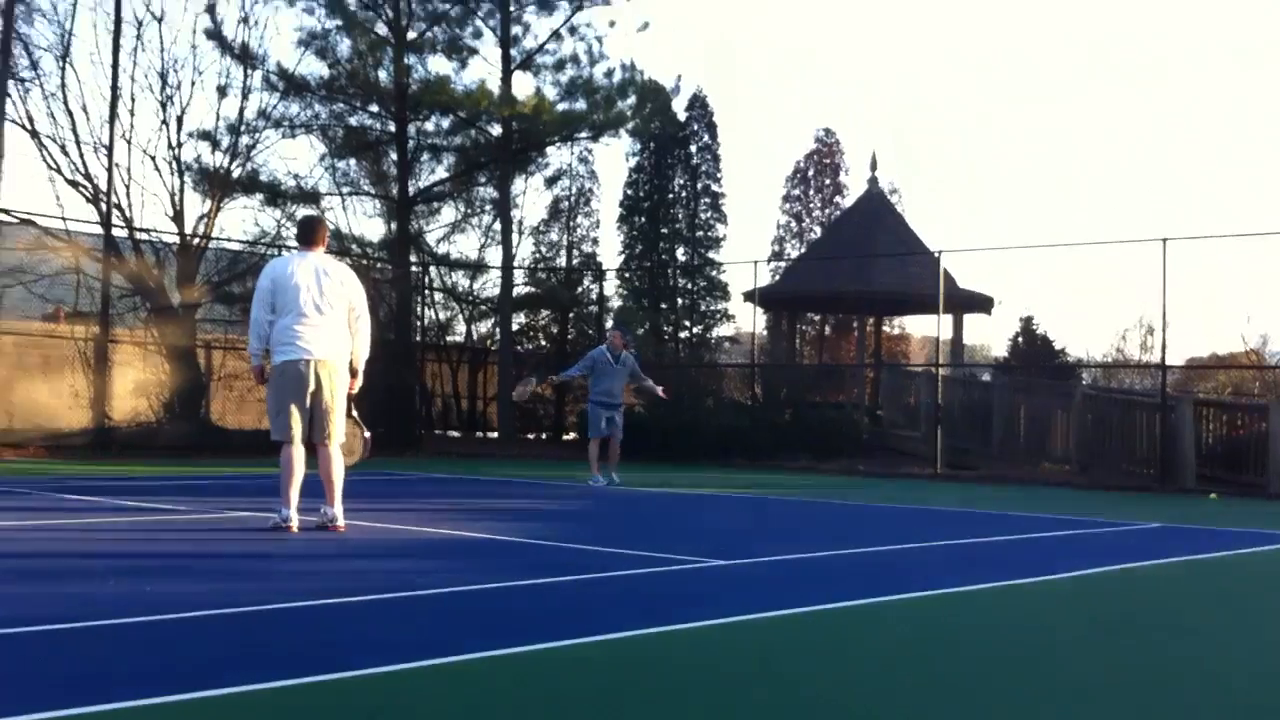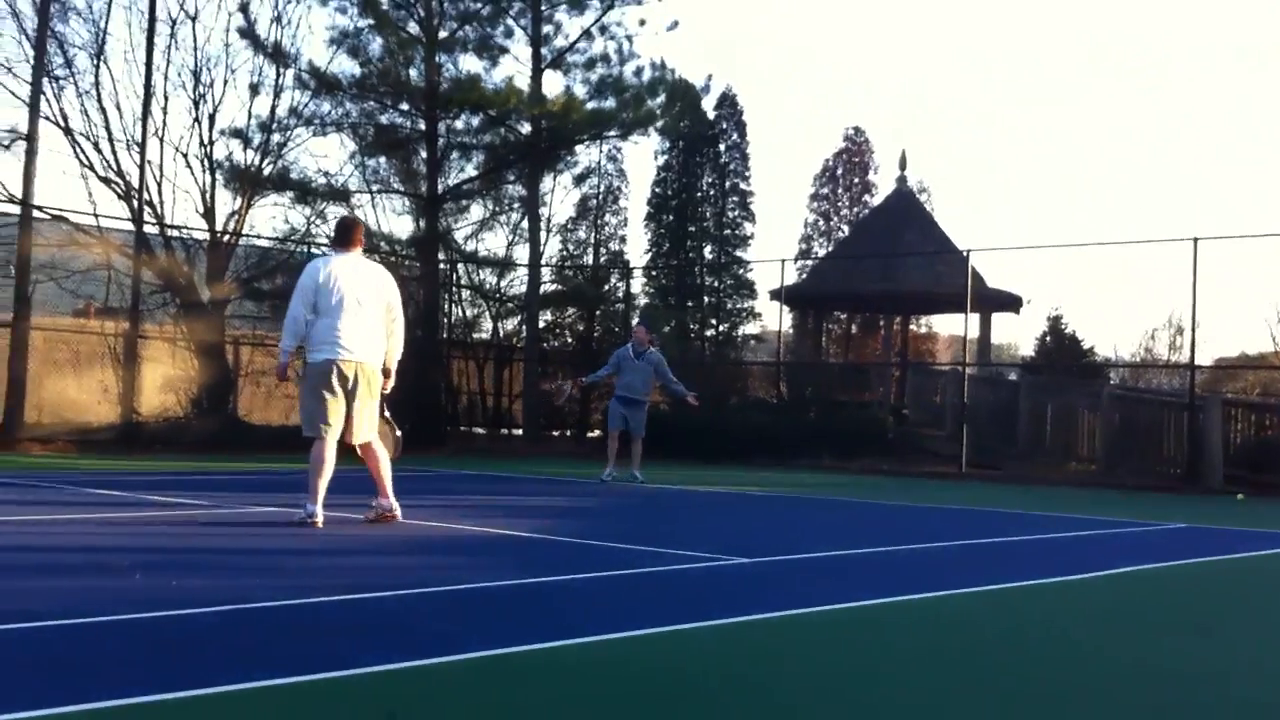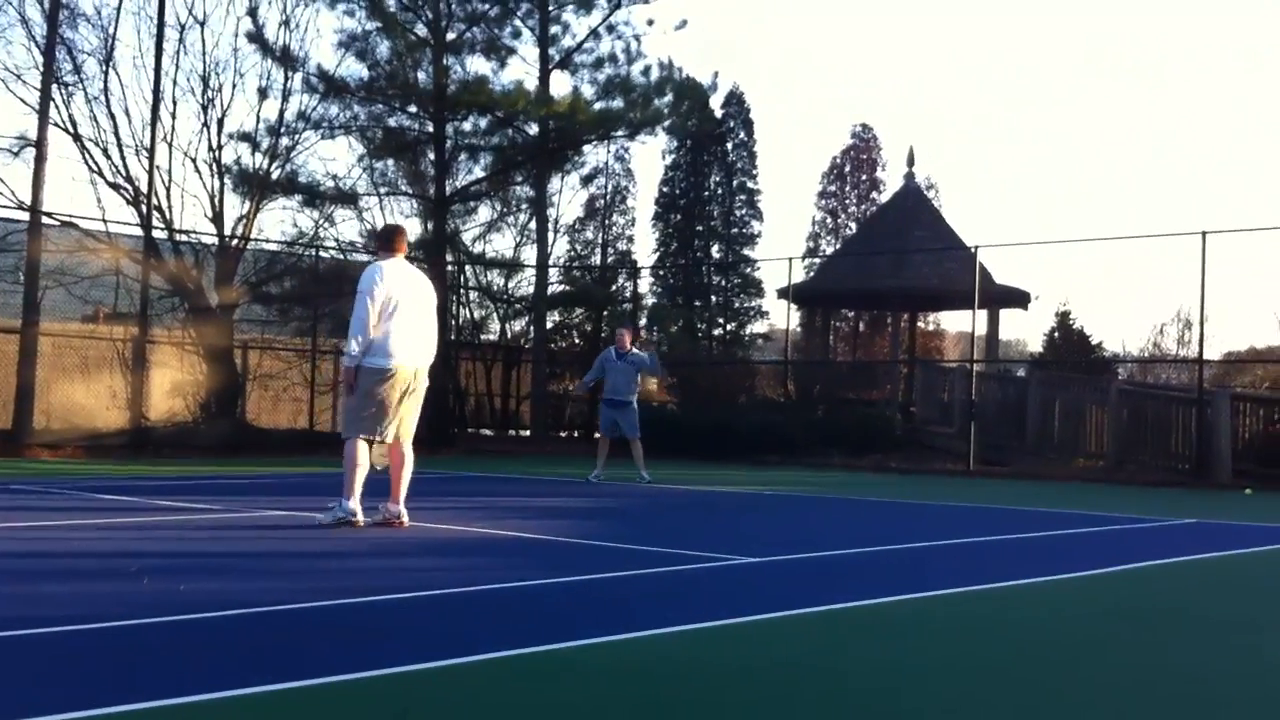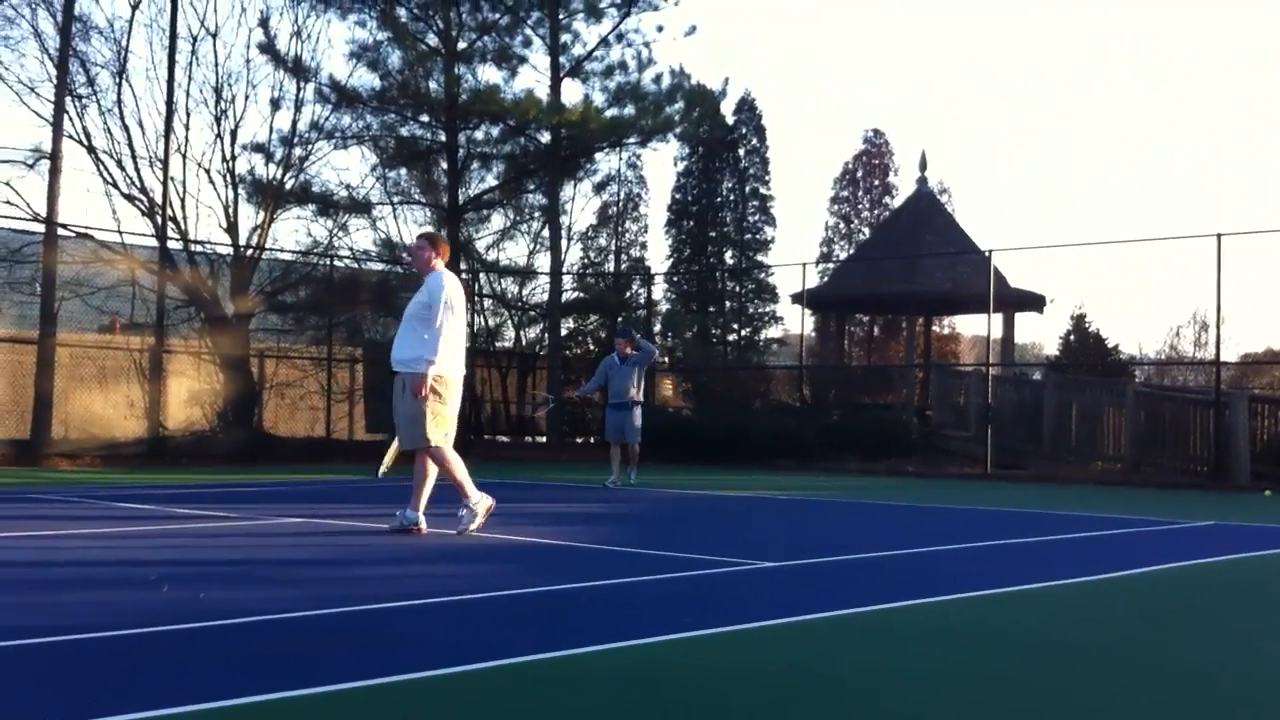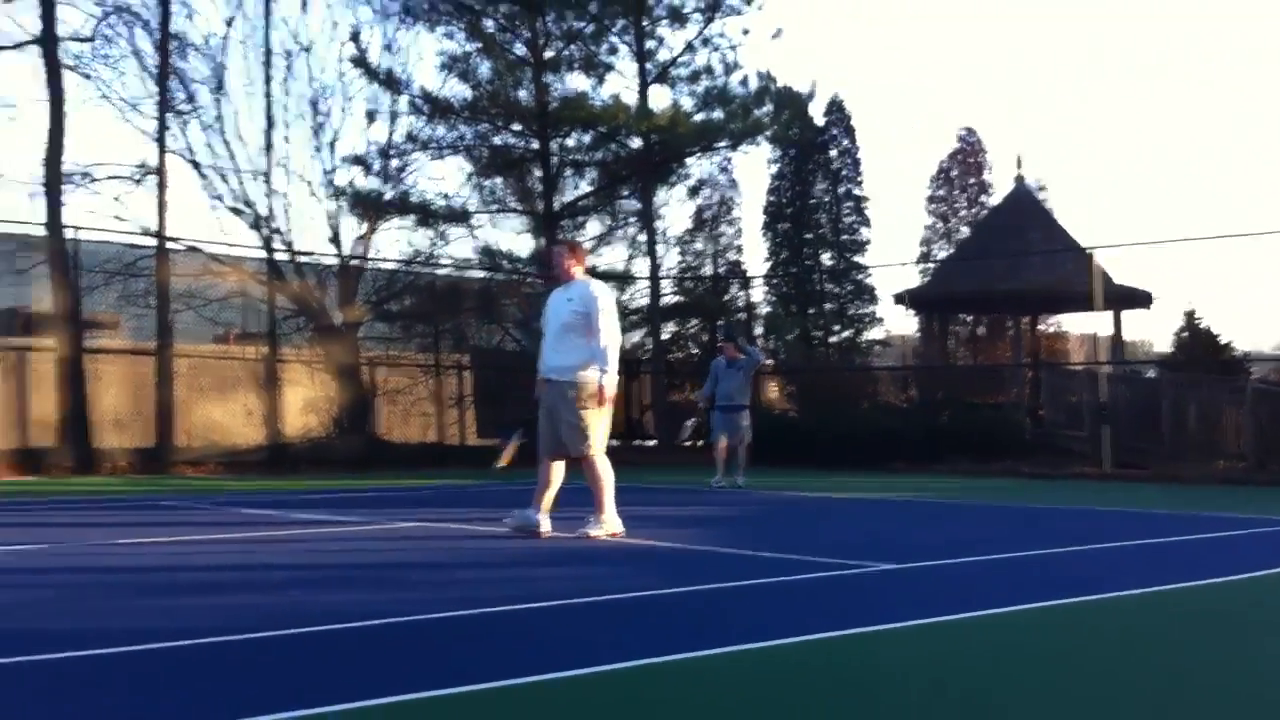
dt=0.5s
person 1, frame 1
left shoulder: (275, 269)
right shoulder: (343, 273)
left elbow: (260, 318)
right elbow: (360, 323)
left wrist: (257, 359)
right wrist: (357, 366)
left hip: (289, 363)
right hip: (332, 363)
left knee: (292, 440)
right knee: (329, 442)
left ankle: (288, 513)
right ankle: (333, 512)
person 1, frame 2
left shoulder: (319, 268)
right shoulder: (382, 275)
left elbow: (298, 316)
right elbow: (395, 325)
left wrist: (285, 356)
right wrist: (390, 365)
left hip: (327, 361)
right hip: (367, 364)
left knee: (325, 436)
right knee: (366, 436)
left ankle: (314, 508)
right ankle: (387, 502)
person 1, frame 3
left shoulder: (376, 272)
right shoulder: (423, 280)
left elbow: (363, 322)
right elbow: (431, 330)
left wrist: (350, 361)
right wrist: (423, 365)
left hip: (380, 366)
right hip: (415, 369)
left knee: (357, 434)
right knee: (400, 440)
left ankle: (350, 504)
right ankle: (395, 508)
person 1, frame 4
left shoulder: (443, 282)
right shoulder: (430, 286)
left elbow: (443, 330)
left wrist: (428, 370)
right wrist: (419, 374)
left hip: (430, 377)
right hip: (411, 376)
left knee: (432, 444)
right knee: (423, 447)
left ankle: (475, 500)
right ankle: (413, 514)
person 1, frame 5
left shoulder: (593, 291)
right shoulder: (555, 296)
left elbow: (608, 338)
left wrist: (605, 378)
right wrist: (541, 376)
left hip: (582, 384)
right hip: (554, 383)
left knee: (590, 452)
right knee: (550, 453)
left ankle: (607, 517)
right ankle: (537, 515)
